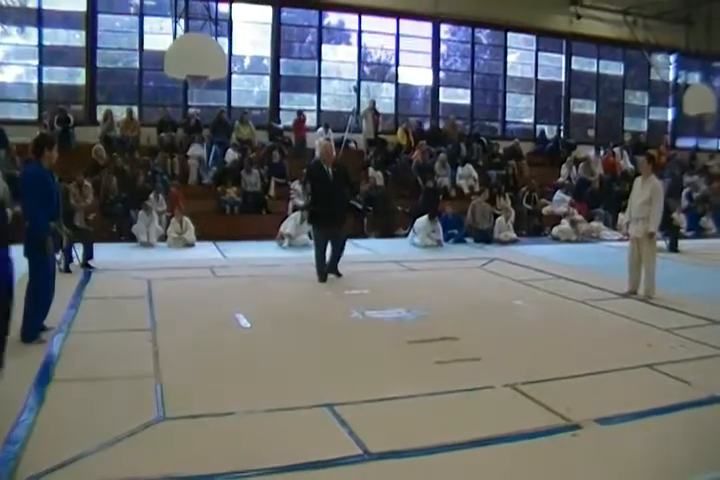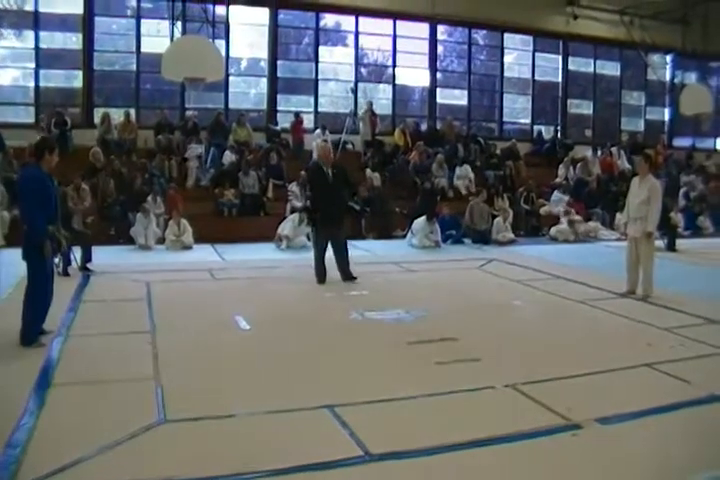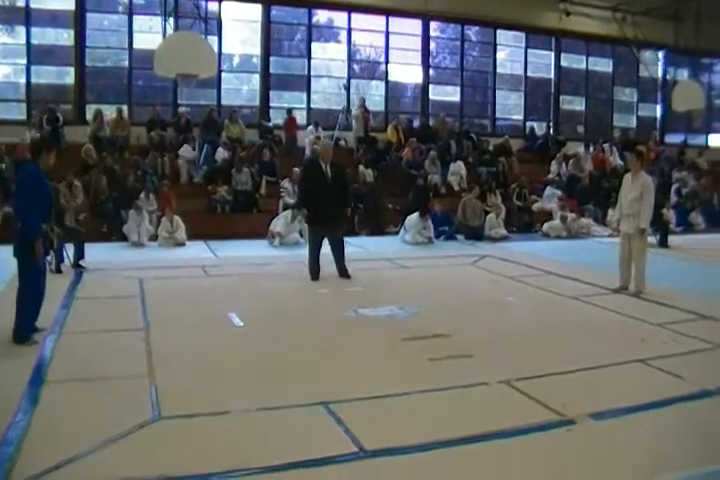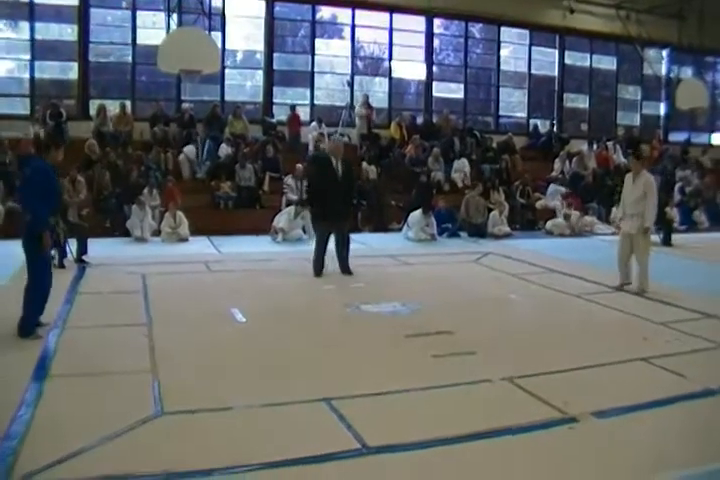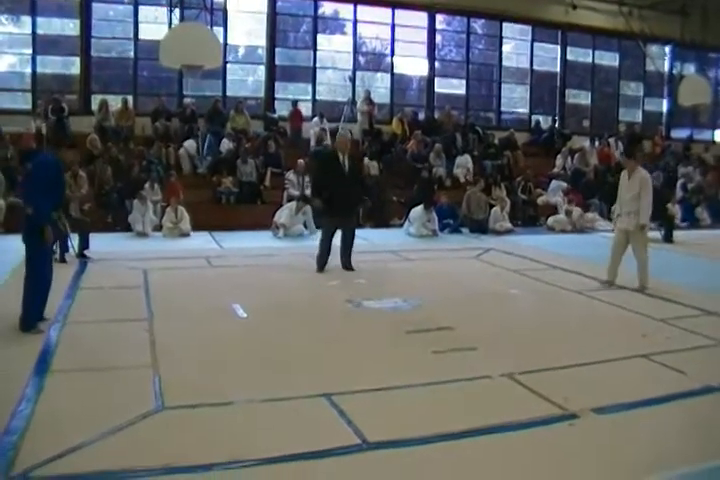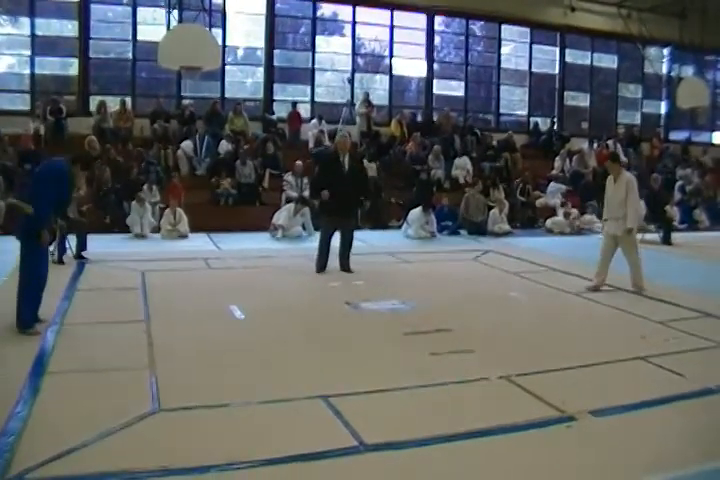
dt=0.2s
person 1, frame 1
left shoulder: (40, 173)
right shoulder: (34, 173)
right elbow: (33, 210)
left wrist: (53, 227)
right wrist: (47, 236)
left hip: (44, 231)
right hip: (41, 234)
left knee: (43, 280)
right knee: (40, 282)
left ankle: (35, 325)
right ankle: (30, 332)
person 1, frame 2
left shoulder: (41, 176)
right shoulder: (33, 177)
right elbow: (33, 213)
left wrist: (53, 232)
right wrist: (44, 240)
left hip: (43, 236)
right hip: (38, 240)
left knee: (43, 286)
right knee: (38, 287)
left ankle: (34, 327)
right ankle: (29, 335)
person 1, frame 3
left shoulder: (34, 173)
right shoulder: (31, 175)
right elbow: (27, 211)
left wrist: (40, 236)
right wrist: (36, 239)
left hip: (34, 235)
right hip: (30, 238)
left knee: (35, 284)
right knee: (31, 286)
left ankle: (27, 325)
right ankle: (21, 333)
person 1, frame 4
left shoulder: (37, 167)
right shoulder: (41, 169)
right elbow: (36, 203)
right wrist: (44, 231)
left hip: (39, 228)
right hip: (38, 231)
left knee: (41, 278)
right knee: (39, 279)
left ankle: (31, 319)
right ankle: (26, 327)
person 1, frame 5
left shoulder: (44, 161)
right shoulder: (49, 164)
right elbow: (39, 196)
left wrist: (48, 222)
right wrist: (46, 225)
left hip: (38, 221)
right hip: (39, 224)
left knee: (40, 272)
right knee: (39, 273)
left ankle: (34, 314)
right ankle: (28, 321)
person 1, frame 6
left shoulder: (54, 168)
right shoulder: (60, 172)
right elbow: (43, 200)
left wrist: (46, 225)
right wrist: (44, 228)
left hip: (32, 223)
right hip: (35, 226)
left knee: (34, 272)
right knee: (34, 273)
left ankle: (29, 316)
right ankle: (25, 321)
person 2, frame 1
left shoulder: (656, 184)
right shoulder: (637, 181)
left elbow: (657, 209)
left wrist: (652, 229)
right wrist: (628, 223)
left hip: (646, 226)
right hip: (635, 225)
left knee: (648, 261)
right knee: (633, 260)
left ankle: (649, 291)
right ankle: (632, 287)
person 2, frame 2
left shoulder: (653, 184)
right shoulder: (634, 181)
left elbow: (655, 208)
left wrist: (650, 229)
right wrist: (625, 222)
left hip: (644, 226)
right hip: (633, 224)
left knee: (646, 261)
right knee: (631, 260)
left ankle: (646, 291)
right ankle: (631, 287)
person 2, frame 3
left shoulder: (646, 180)
right shoulder: (626, 177)
left elbow: (648, 205)
left wrist: (643, 225)
right wrist: (618, 219)
left hip: (637, 223)
right hip: (625, 221)
left knee: (638, 257)
right knee: (624, 256)
left ankle: (639, 286)
right ankle: (624, 283)
person 2, frame 4
left shoulder: (648, 179)
right shoulder: (628, 177)
left elbow: (652, 203)
left wrist: (648, 224)
right wrist: (621, 217)
left hip: (640, 222)
right hip: (627, 220)
left knee: (641, 256)
right knee: (622, 254)
left ankle: (642, 285)
right ankle: (624, 279)
person 2, frame 5
left shoulder: (644, 176)
right shoulder: (623, 174)
left elbow: (646, 200)
left wrist: (643, 221)
right wrist: (617, 214)
left hip: (637, 219)
right hip: (623, 218)
left knee: (640, 253)
right knee: (616, 249)
left ankle: (643, 282)
right ankle: (610, 278)
person 2, frame 6
left shoulder: (629, 179)
right shoulder: (609, 179)
left elbow: (633, 203)
left wrist: (630, 225)
right wrist: (605, 219)
left hip: (625, 224)
right hip: (611, 223)
left knee: (632, 256)
right knee: (604, 254)
left ankle: (638, 284)
right ankle: (598, 282)
person 3, frame 1
left shoulder: (340, 168)
right shoulder: (313, 168)
left elbow: (348, 184)
right elbow: (307, 186)
right wrist: (308, 189)
left hip: (337, 212)
right hip: (320, 213)
left knee: (339, 242)
right knee: (320, 246)
left ankle: (332, 266)
right ankle: (322, 272)
person 3, frame 2
left shoulder: (339, 170)
right shoulder: (312, 170)
left elbow: (348, 186)
right elbow: (308, 188)
right wrist: (308, 192)
left hip: (336, 214)
right hip: (319, 215)
left knee: (340, 245)
right knee: (319, 248)
left ankle: (346, 273)
right ankle: (320, 275)
person 3, frame 3
left shoulder: (338, 168)
right shoulder: (310, 168)
left elbow: (344, 188)
right elbow: (303, 188)
left wrist: (346, 206)
right wrist: (304, 206)
left hip: (334, 212)
right hip: (316, 213)
left knee: (338, 243)
right knee: (314, 245)
left ankle: (342, 270)
right ankle: (314, 272)
person 3, frame 4
left shoulder: (347, 165)
right shoulder: (320, 163)
left elbow: (351, 186)
right elbow: (312, 184)
left wrist: (349, 204)
right wrist: (312, 204)
left hip: (342, 209)
right hip: (324, 208)
left knee: (343, 240)
right knee: (321, 241)
left ankle: (345, 266)
right ankle: (318, 268)
person 3, frame 5
left shoulder: (355, 160)
right shoulder: (327, 158)
left elbow: (360, 181)
right elbow: (318, 178)
left wrist: (360, 198)
right wrist: (318, 196)
left hip: (350, 204)
right hip: (331, 203)
left knee: (348, 235)
right knee: (326, 235)
left ankle: (346, 262)
right ankle: (321, 263)
person 3, frame 6
left shoulder: (356, 161)
right shoulder: (328, 159)
left elbow: (363, 180)
right elbow: (319, 177)
left wrist: (363, 196)
right wrist: (321, 191)
left hip: (349, 204)
right hip: (331, 202)
left knee: (347, 237)
right knee: (325, 236)
left ankle: (345, 264)
right ankle: (321, 264)
